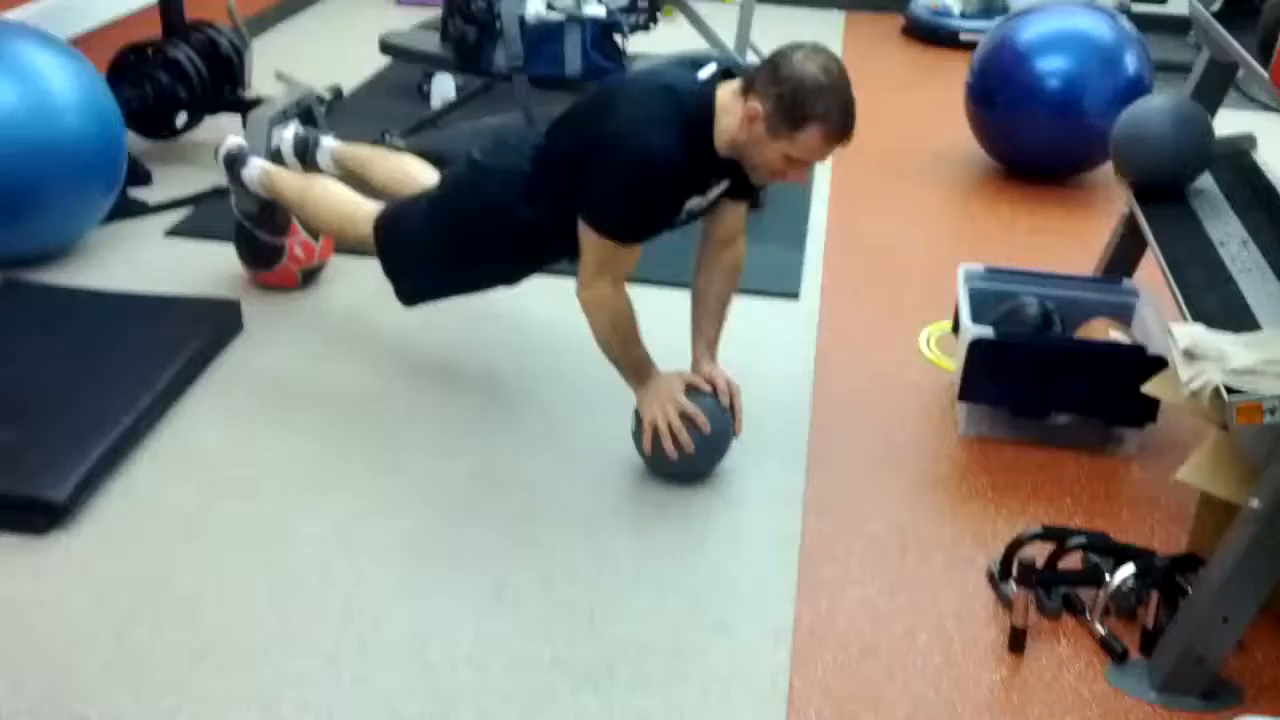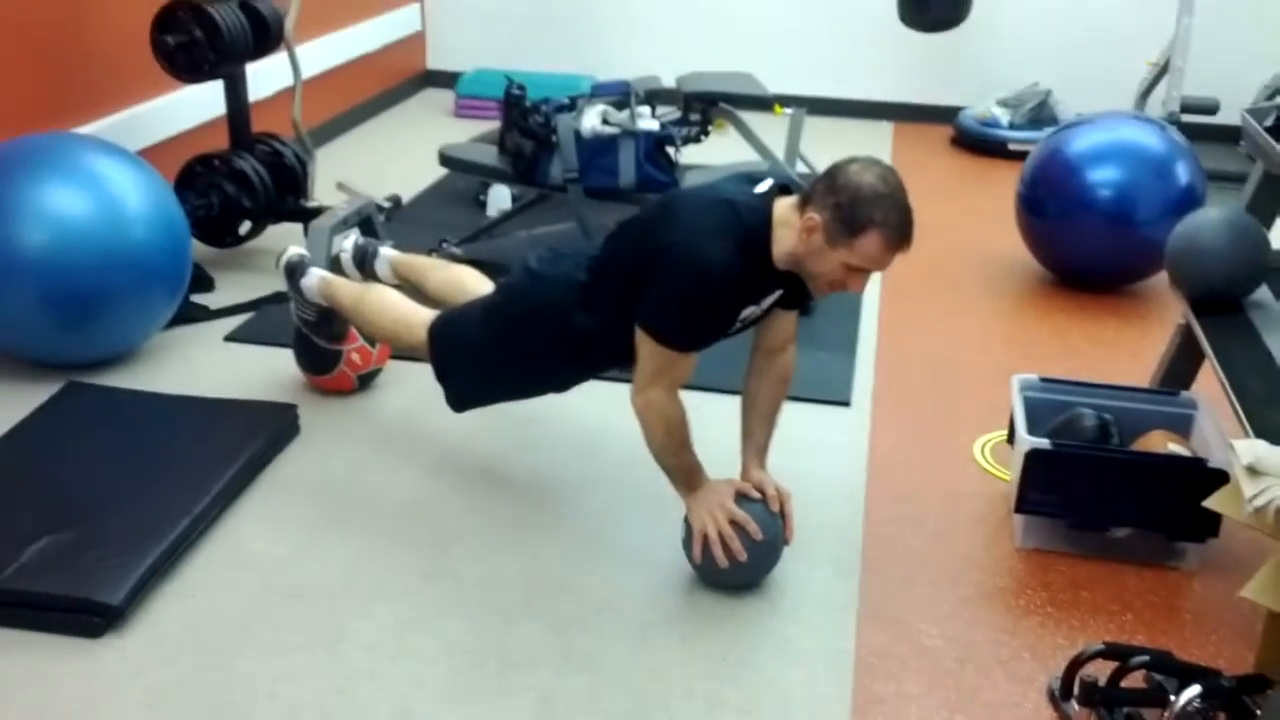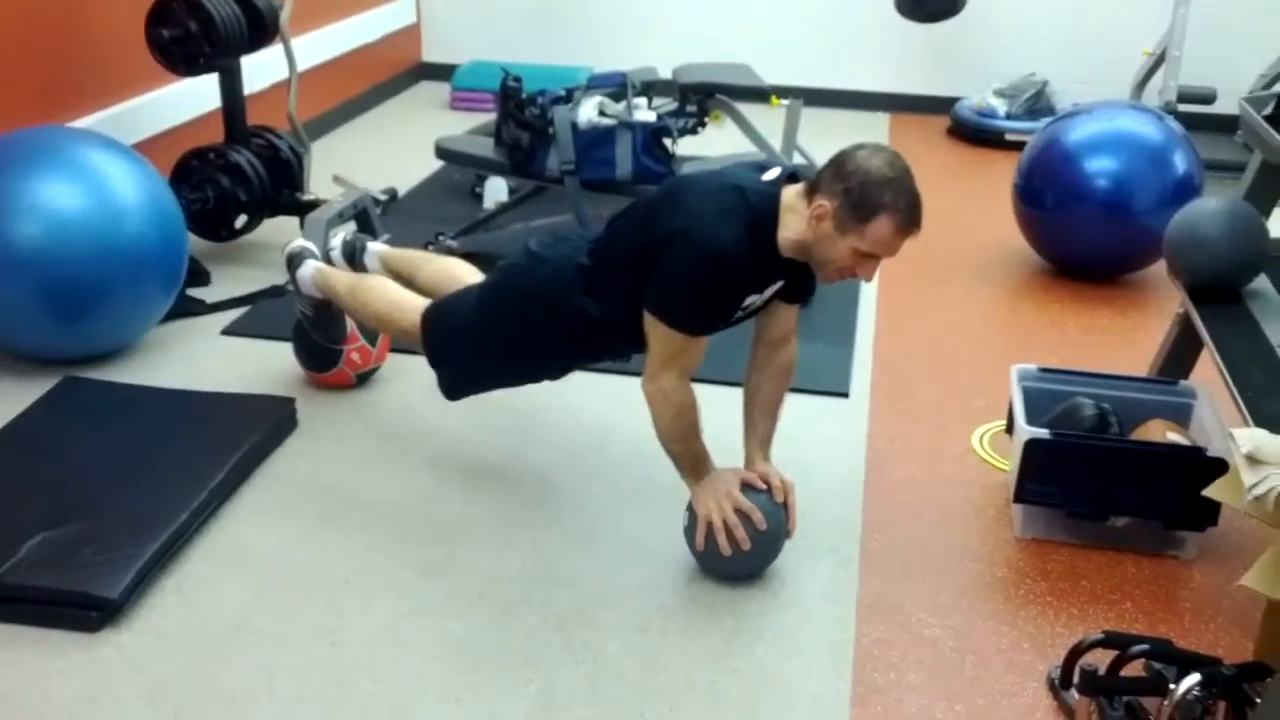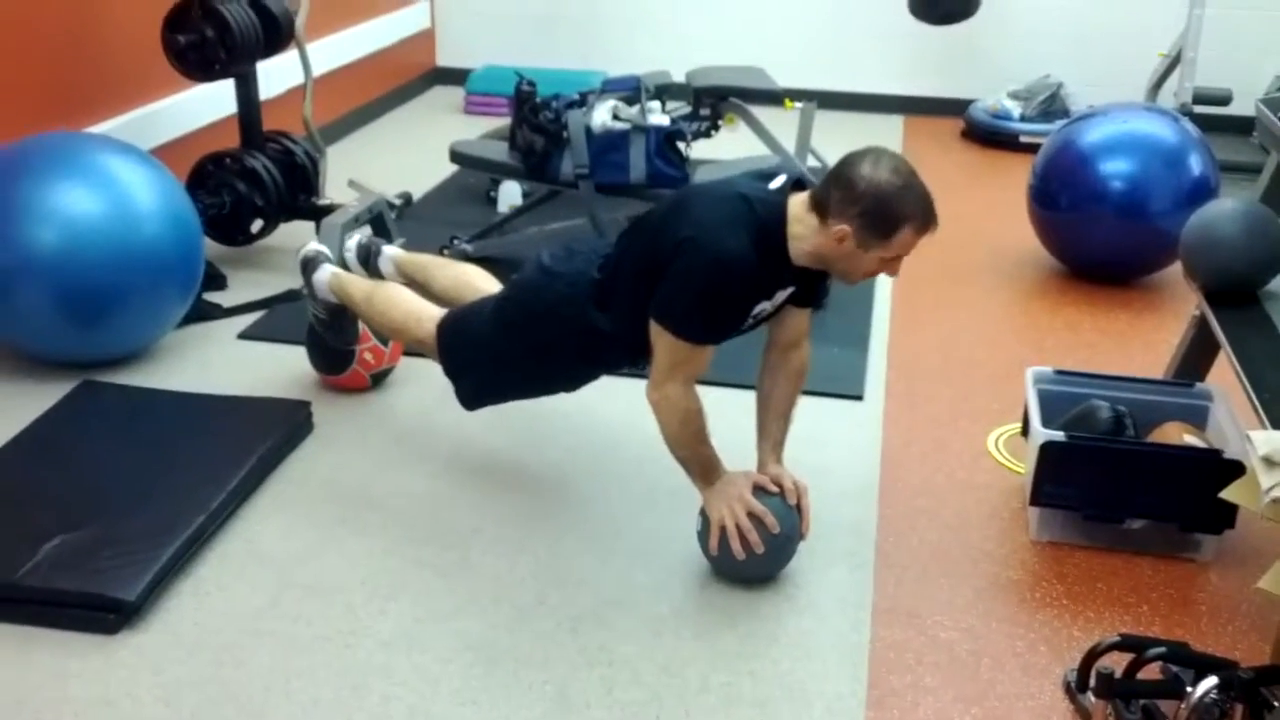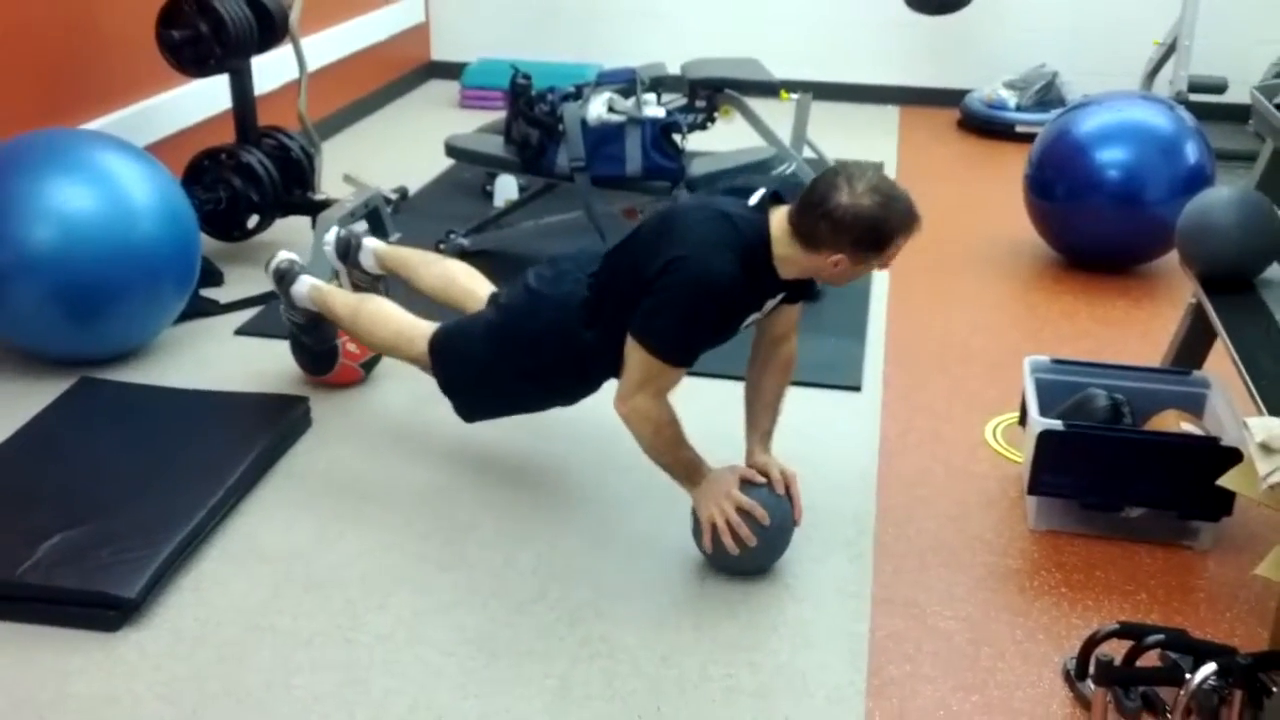
dt=1s
person 1, frame 1
left shoulder: (745, 117)
right shoulder: (648, 145)
left elbow: (725, 243)
right elbow: (598, 285)
left wrist: (705, 357)
right wrist: (647, 384)
left hip: (555, 189)
right hip: (502, 210)
left knee: (427, 191)
right knee: (379, 228)
left ankle: (318, 147)
right ankle: (255, 172)
person 1, frame 2
left shoulder: (798, 231)
right shoulder: (706, 257)
left elbow: (774, 351)
right elbow: (653, 391)
left wrist: (755, 464)
right wrist: (697, 491)
left hip: (605, 300)
right hip: (554, 319)
left knee: (482, 299)
right knee: (434, 335)
left ankle: (375, 257)
right ankle: (314, 280)
person 1, frame 3
left shoulder: (802, 223)
right shoulder: (713, 241)
left elbow: (775, 346)
right elbow: (664, 379)
left wrist: (758, 457)
right wrist: (702, 480)
left hip: (601, 291)
right hip: (552, 304)
left knee: (471, 294)
right knee: (429, 324)
left ankle: (366, 253)
right ankle: (315, 274)
person 1, frame 4
left shoulder: (809, 227)
right shoulder: (719, 251)
left elbow: (788, 349)
right elbow: (669, 386)
left wrist: (771, 460)
right wrist: (714, 484)
left hip: (612, 296)
right hip: (563, 318)
left knee: (489, 302)
right knee: (438, 333)
left ankle: (383, 258)
right ankle: (331, 279)
person 1, frame 5
left shoulder: (797, 224)
right shoulder: (706, 272)
left elbow: (775, 341)
right elbow: (638, 399)
left wrist: (760, 450)
right wrist: (701, 484)
left hip: (594, 292)
right hip: (551, 338)
left knee: (485, 302)
right knee: (427, 345)
left ankle: (365, 251)
right ankle: (305, 288)
